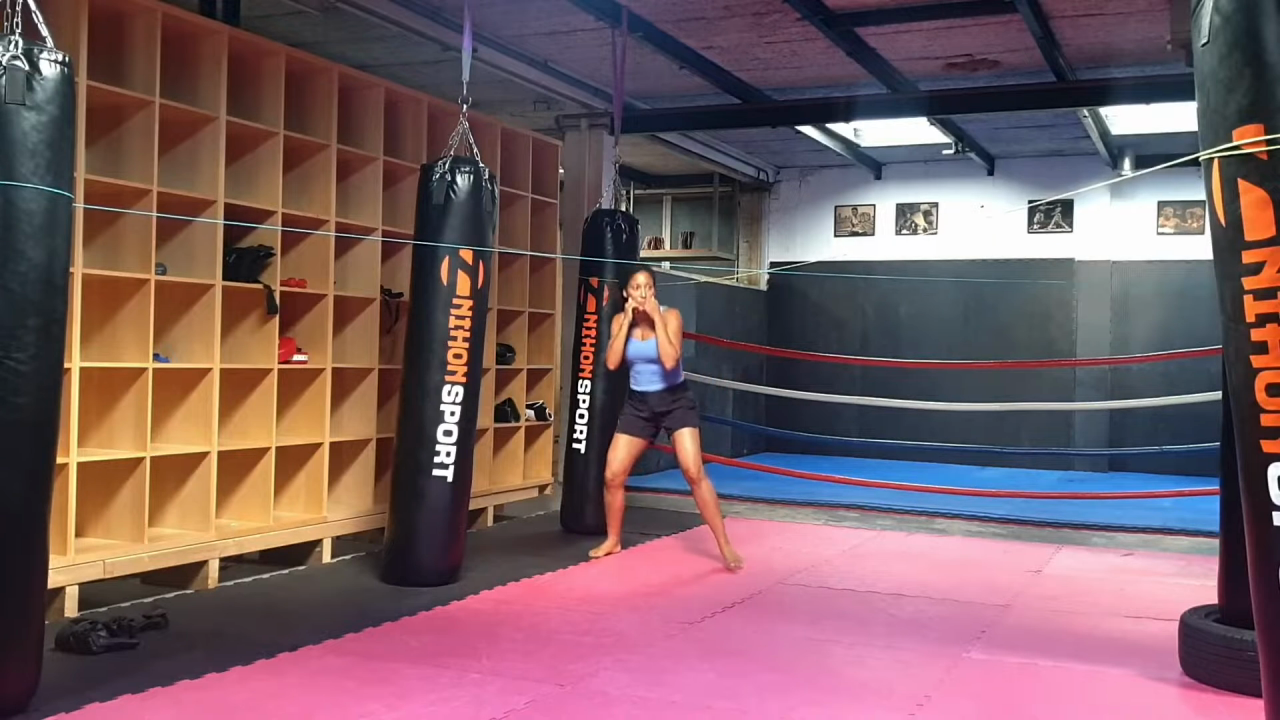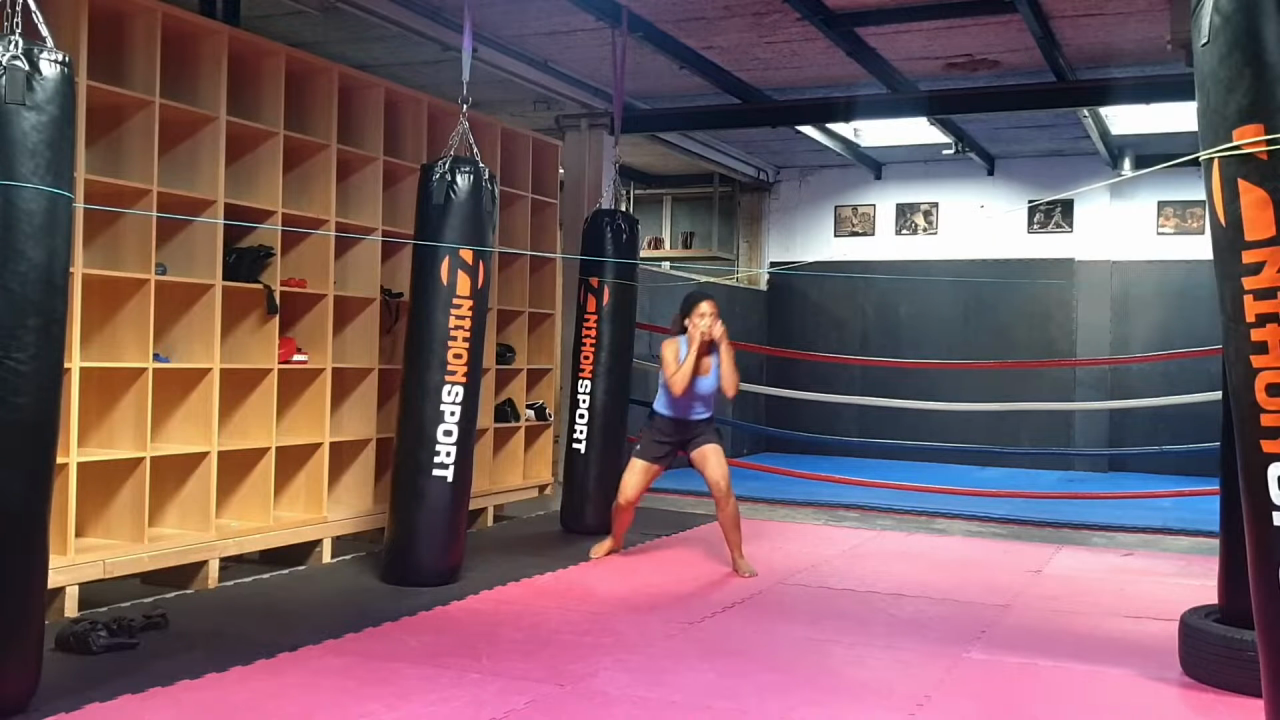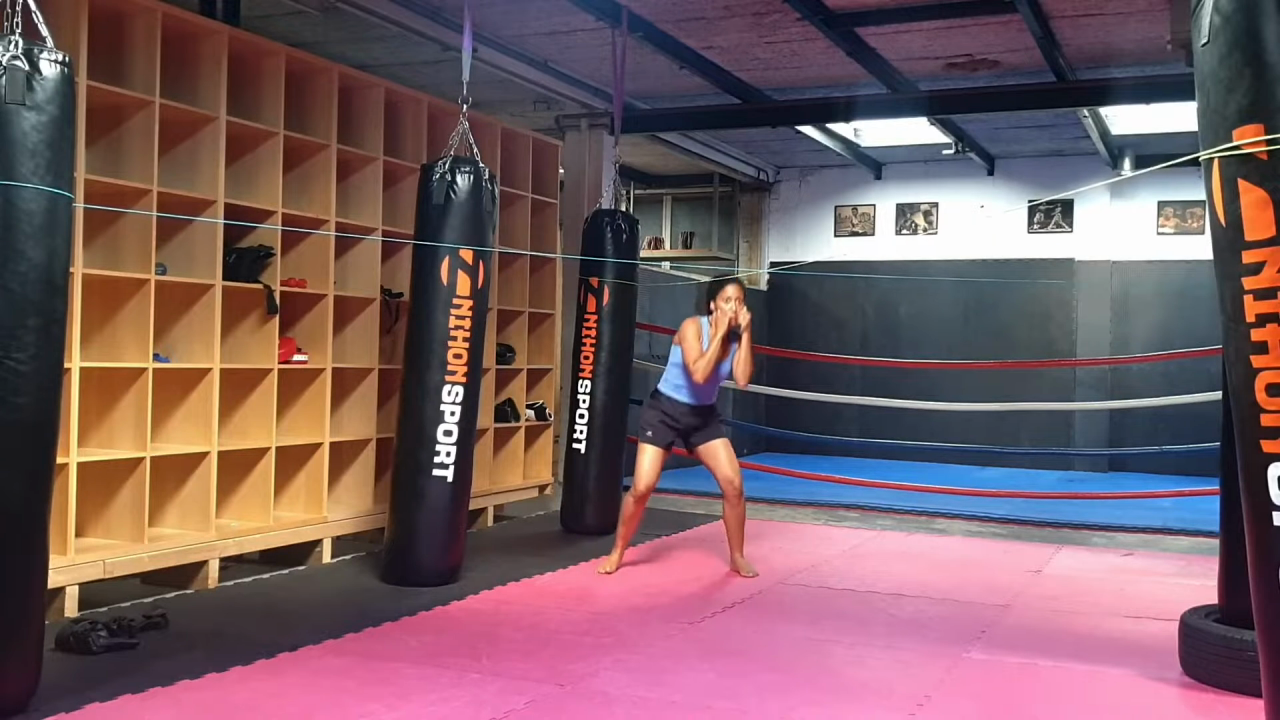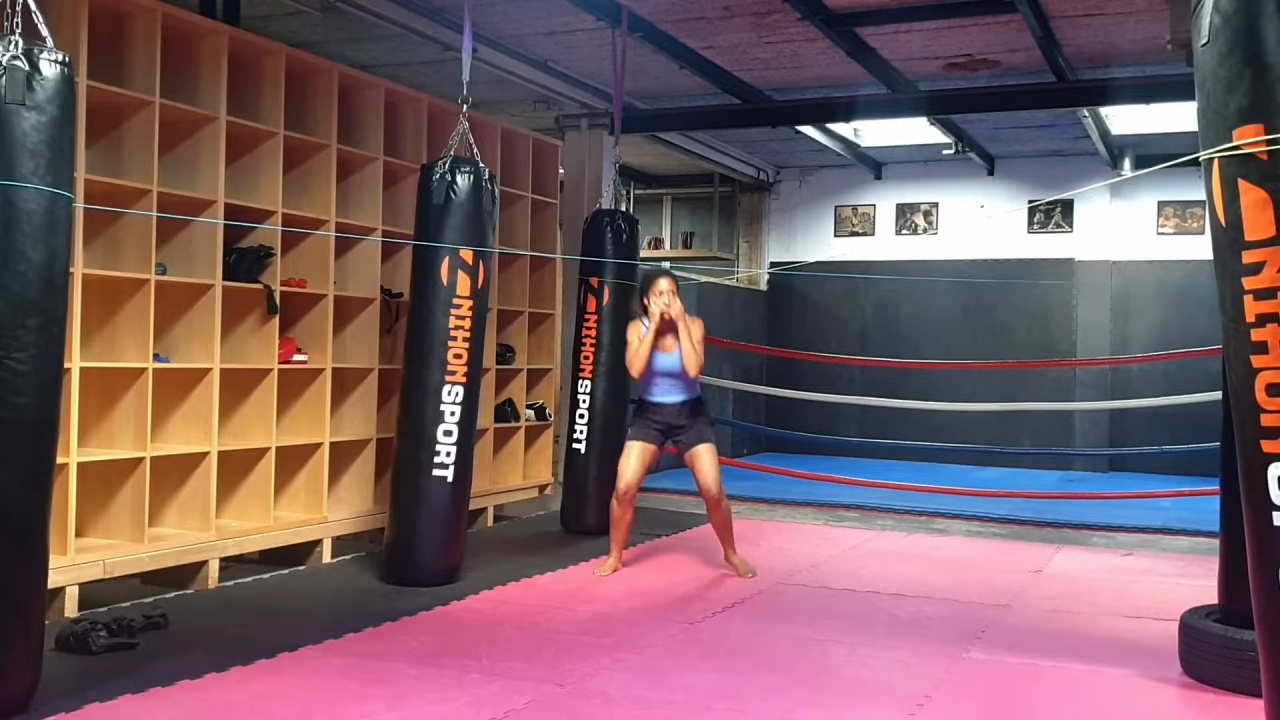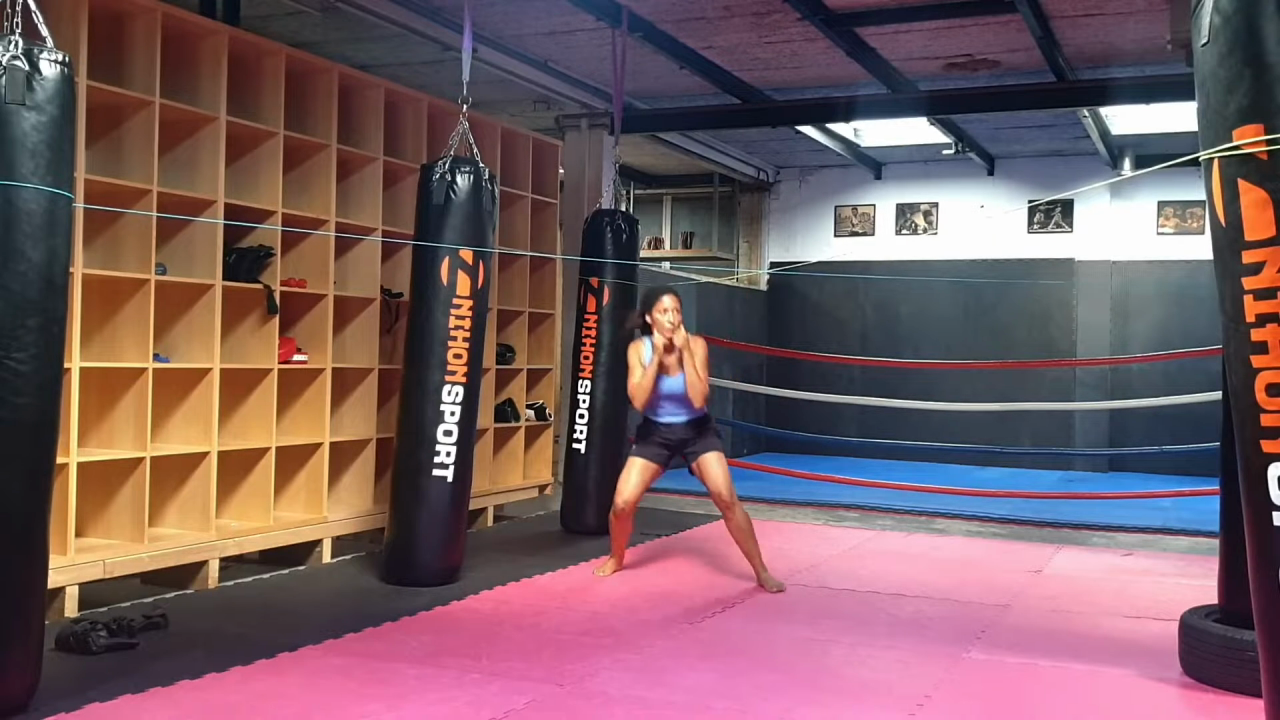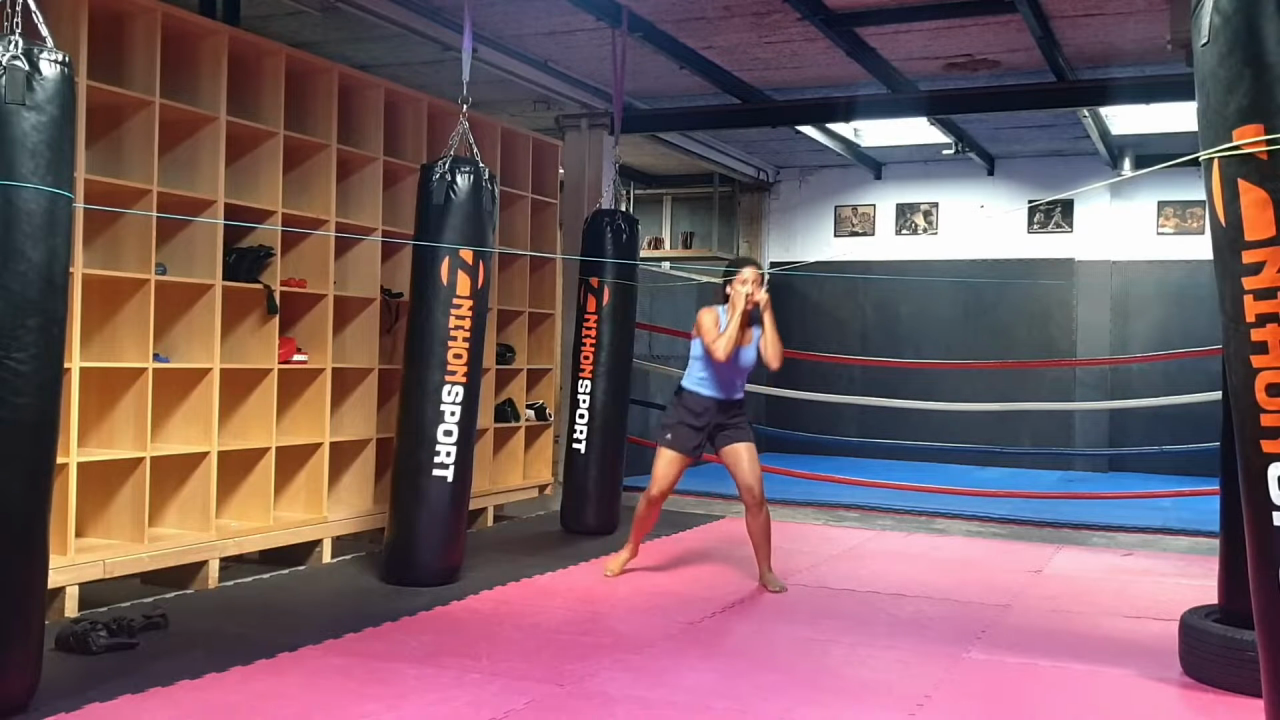
dt=0.4s
person 1, frame 1
left shoulder: (670, 316)
right shoulder: (620, 320)
left elbow: (670, 362)
right elbow: (612, 363)
left wrist: (656, 318)
right wrist: (627, 320)
left hip: (675, 400)
right hip: (638, 403)
left knee: (694, 471)
right knee: (613, 475)
left ankle: (725, 546)
right ankle: (613, 540)
person 1, frame 2
left shoulder: (721, 350)
right shoulder: (673, 346)
left elbow: (731, 391)
right elbow: (677, 389)
left wrist: (724, 345)
right wrist: (695, 347)
left hip: (701, 429)
right hip: (662, 427)
left knee: (722, 486)
right knee: (625, 497)
left ankle: (738, 557)
right ankle: (615, 540)
person 1, frame 3
left shoulder: (737, 337)
right shoulder: (692, 327)
left elbow: (742, 380)
right elbow: (699, 374)
left wrist: (745, 332)
right wrist: (720, 332)
left hip: (703, 415)
right hip: (664, 410)
left knee: (734, 483)
right knee: (643, 486)
left ankle: (737, 557)
right ankle: (617, 551)
person 1, frame 4
left shoulder: (692, 324)
right shoulder: (637, 328)
left elbow: (693, 370)
right elbow: (635, 370)
left wrist: (681, 326)
right wrist: (652, 327)
left hip: (690, 414)
right hip: (650, 415)
left knee: (712, 490)
right knee: (624, 487)
left ankle: (731, 553)
right ankle: (615, 556)
person 1, frame 5
left shoulder: (696, 345)
right shoulder: (638, 349)
left elbow: (699, 400)
right elbow: (638, 401)
left wrist: (684, 352)
right wrist: (657, 355)
left hip: (697, 429)
right hip: (655, 432)
left knee: (726, 497)
right knee: (622, 502)
left ankle: (761, 570)
right ankle: (616, 558)
person 1, frame 6
left shoulder: (760, 324)
right shoulder: (709, 315)
left elbow: (774, 363)
right elbow: (721, 353)
left wrist: (766, 312)
right wrist: (738, 313)
left hip: (731, 414)
right hip: (690, 408)
left knee: (754, 492)
right knee: (658, 490)
left ankle: (765, 571)
right ankle: (630, 548)
